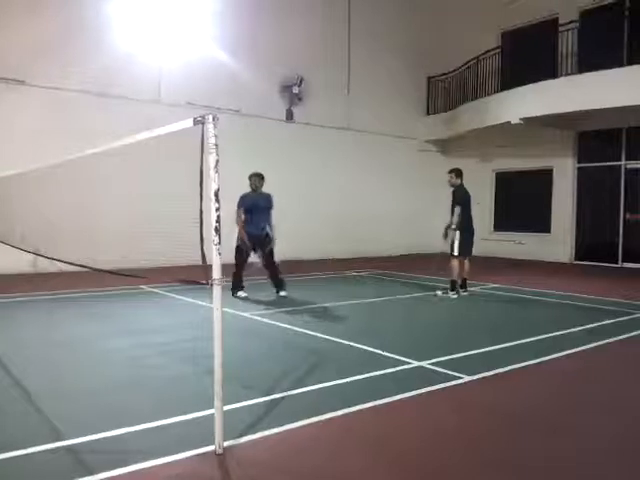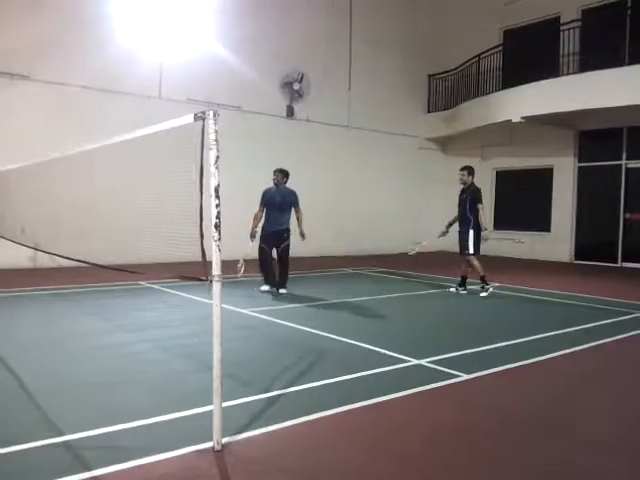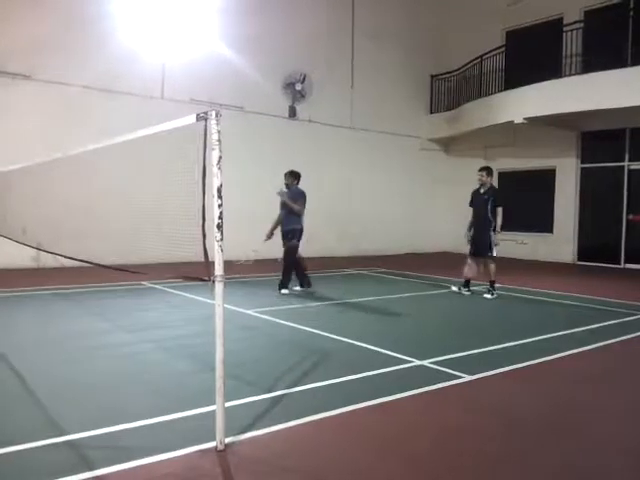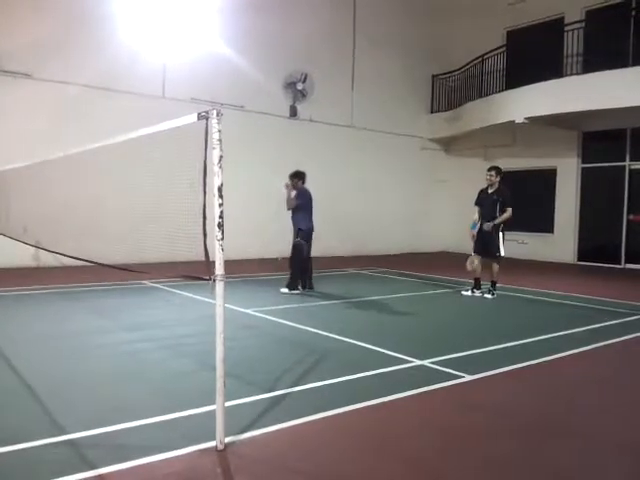
dt=0.4s
person 1, frame 1
left shoulder: (459, 192)
right shoulder: (461, 192)
left elbow: (458, 212)
left wrist: (452, 228)
right wrist: (448, 227)
left hip: (461, 230)
right hip: (466, 230)
left knee: (455, 258)
right knee: (464, 257)
left ankle: (453, 290)
right ankle: (463, 287)
person 1, frame 2
left shoulder: (475, 190)
right shoulder: (463, 191)
left elbow: (480, 210)
left wrist: (483, 228)
right wrist: (448, 226)
left hip: (471, 229)
right hip: (464, 229)
left knee: (470, 256)
right knee: (465, 257)
left ankle: (485, 284)
right ankle: (462, 285)
person 1, frame 3
left shoulder: (495, 192)
right shoulder: (475, 193)
left elbow: (499, 213)
left wrist: (497, 231)
right wrist: (469, 230)
left hip: (488, 232)
right hip: (476, 231)
left knee: (489, 259)
right knee: (472, 258)
left ankle: (492, 289)
right ankle: (466, 286)
person 1, frame 4
left shoulder: (503, 193)
right shoulder: (482, 192)
left elbow: (509, 213)
left wrist: (493, 223)
right wrist: (474, 228)
left hip: (495, 232)
right hip: (481, 231)
left knee: (494, 260)
right knee: (476, 258)
left ankle: (493, 289)
right ankle: (477, 288)
person 2, frame 1
left shoulder: (267, 197)
right shoulder: (245, 198)
right elbow: (239, 217)
left wrist: (271, 233)
right wrist: (242, 233)
left hip: (263, 236)
right hip: (248, 235)
left knee: (270, 262)
right knee: (240, 263)
left ankle: (280, 288)
right ankle: (237, 289)
person 2, frame 2
left shoulder: (291, 194)
right shoulder: (267, 192)
left elbow: (298, 212)
right elbow: (260, 211)
left wrist: (301, 228)
right wrist: (253, 227)
left hip: (283, 231)
right hip: (267, 230)
left knee: (283, 259)
right knee: (264, 258)
left ankle: (281, 285)
right ankle: (269, 282)
person 2, frame 3
left shoulder: (299, 193)
right shoulder: (286, 194)
left elbow: (299, 210)
right elbow: (281, 215)
left wrist: (286, 199)
right wrist: (272, 229)
left hip: (294, 230)
right hip: (286, 230)
left knee: (288, 258)
right knee: (293, 259)
left ankle: (283, 285)
right ankle: (305, 283)
person 2, frame 4
left shoulder: (302, 193)
right shoulder: (302, 193)
left elbow: (289, 206)
left wrist: (289, 191)
left hip: (303, 230)
right hip: (303, 229)
left knee: (296, 258)
right knee: (304, 258)
left ankle: (293, 286)
right ankle: (306, 284)
